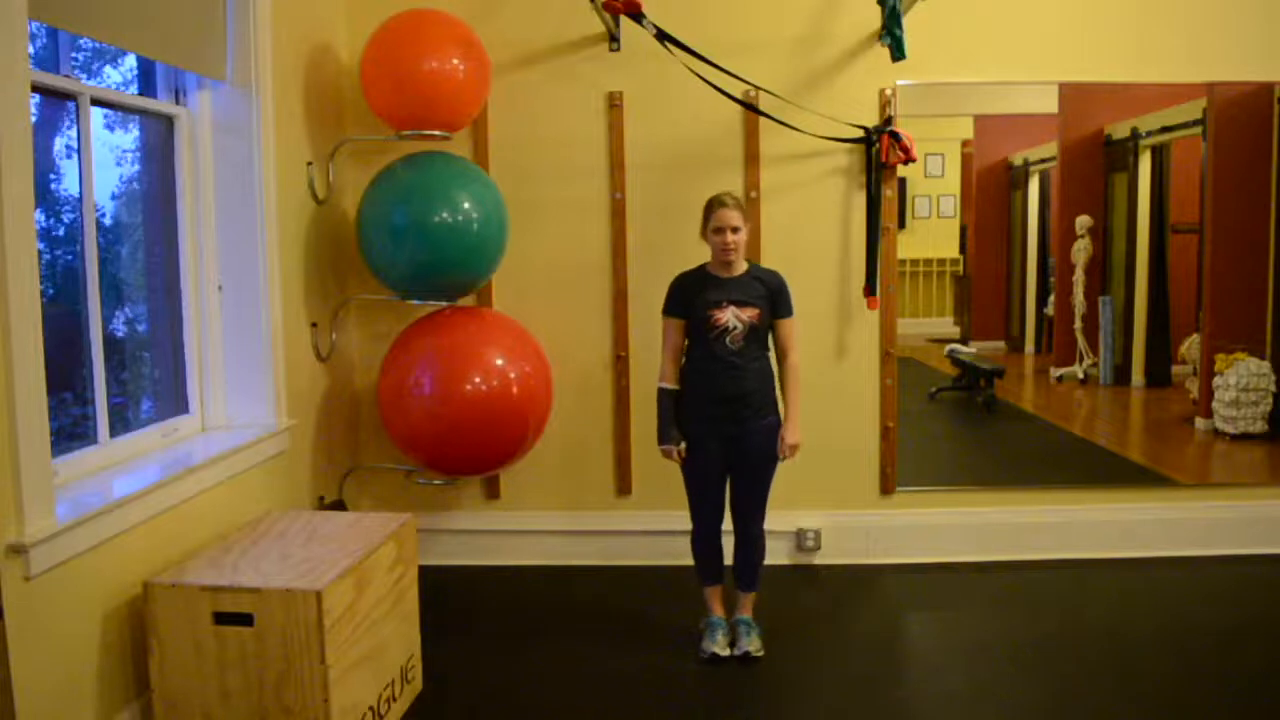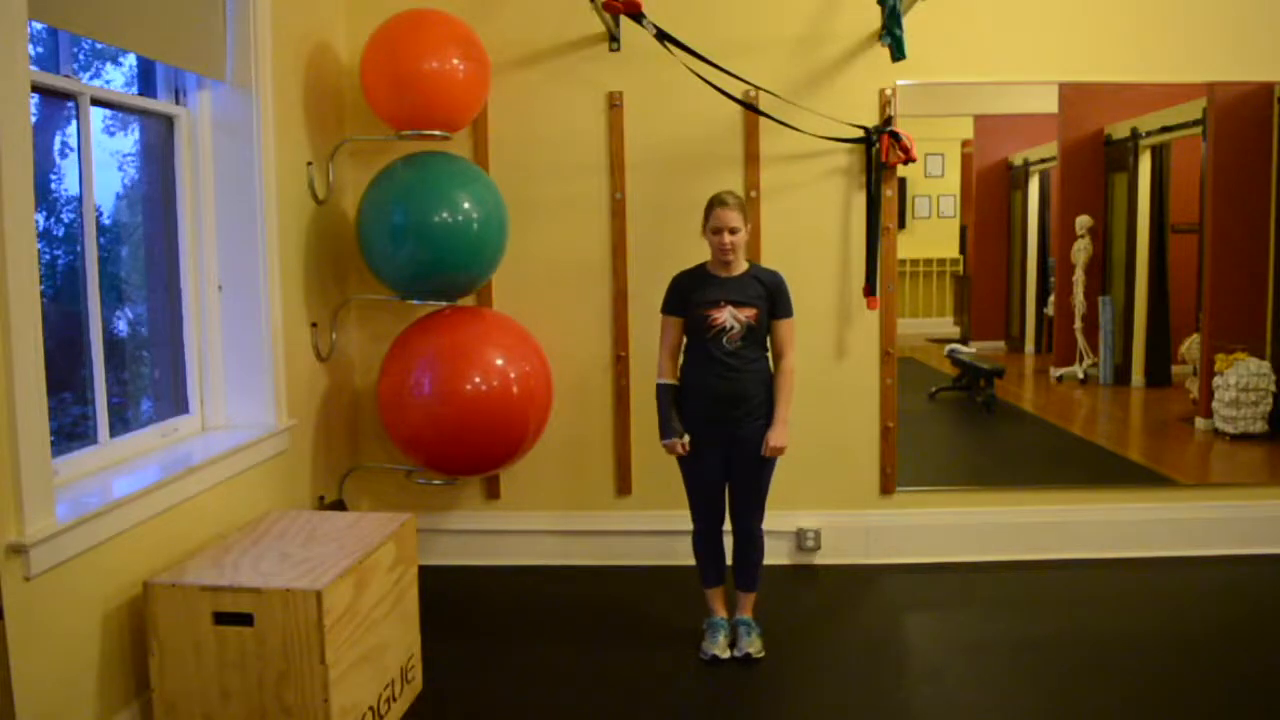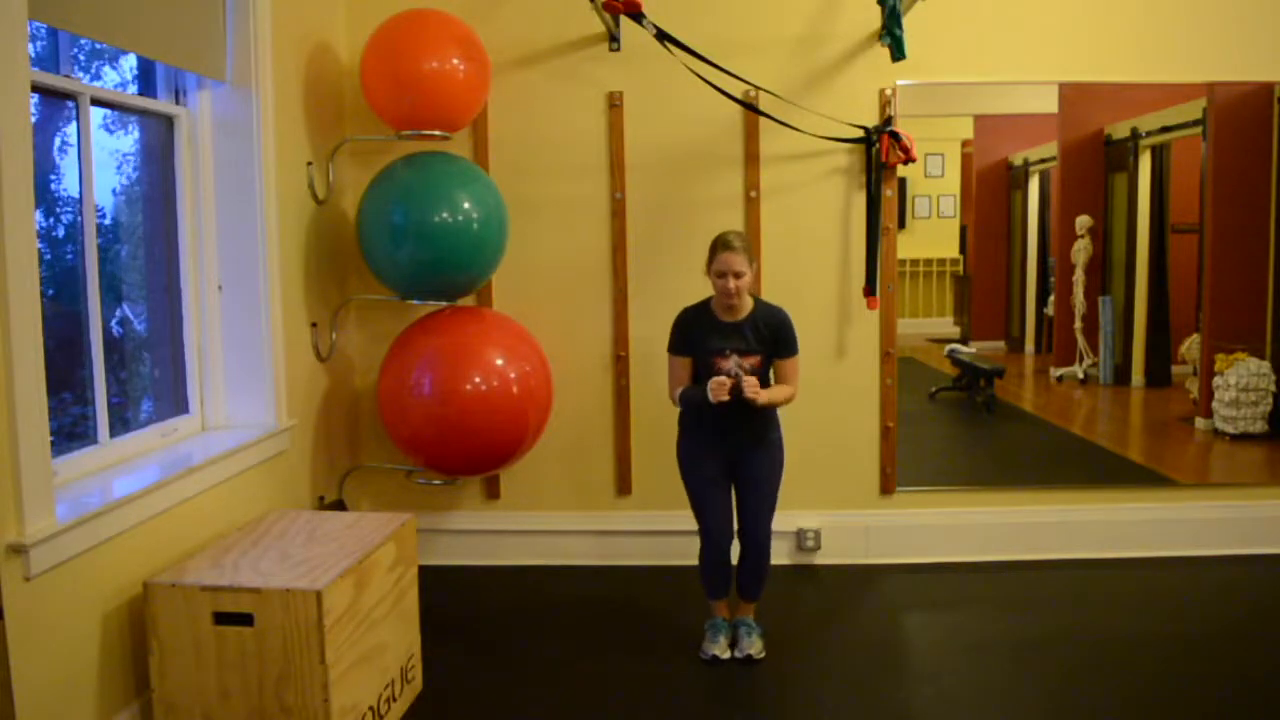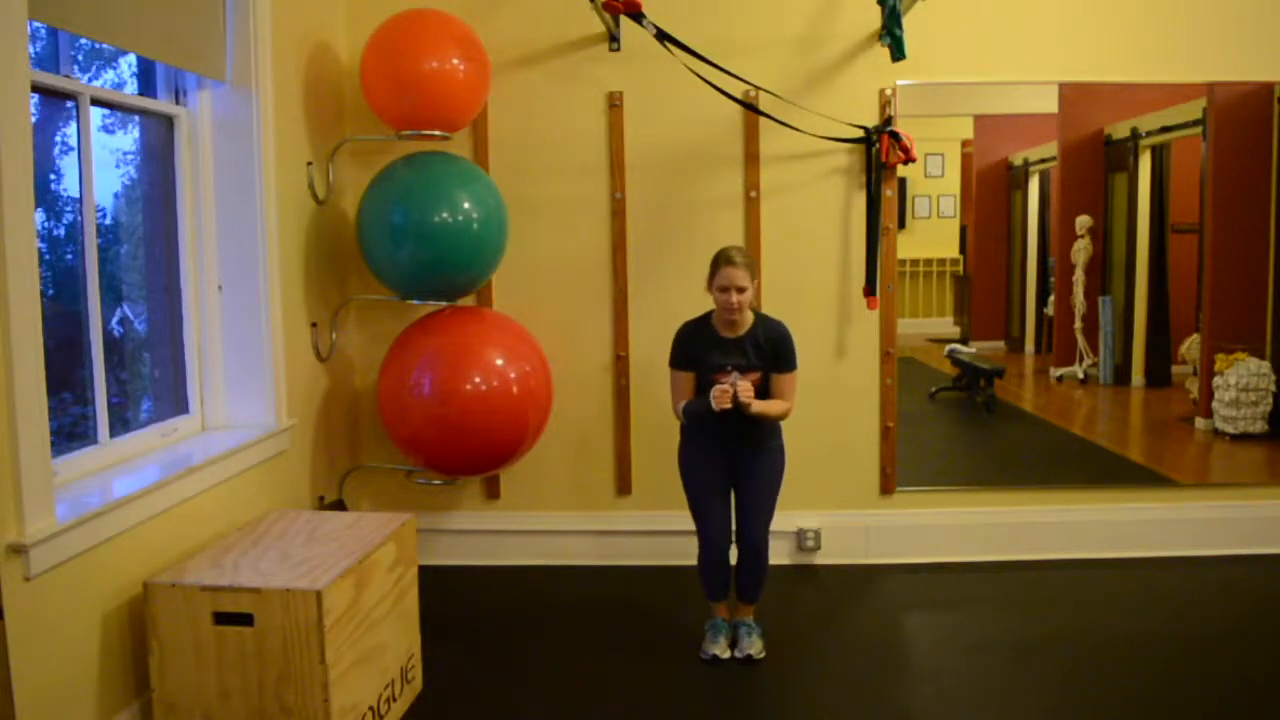
dt=0.5s
person 1, frame 1
left shoulder: (770, 284)
right shoulder: (686, 287)
left elbow: (787, 356)
right elbow: (670, 360)
left wrist: (791, 420)
right wrist: (667, 427)
left hip: (757, 421)
right hip: (701, 423)
left knee: (749, 521)
right knee: (706, 520)
left ankle: (746, 616)
right ankle: (715, 616)
person 1, frame 2
left shoulder: (769, 284)
right shoulder: (685, 285)
left elbow: (784, 358)
right elbow: (668, 359)
left wrist: (780, 424)
right wrist: (669, 423)
left hip: (753, 423)
right hip: (700, 424)
left knee: (748, 522)
right knee: (707, 521)
left ankle: (746, 617)
right ankle: (716, 617)
person 1, frame 3
left shoulder: (774, 320)
right shoulder: (690, 322)
left elbow: (788, 386)
right elbow: (677, 390)
left wrist: (762, 395)
right wrist: (703, 394)
left hip: (758, 439)
right hip: (702, 440)
left knee: (757, 535)
right knee: (716, 536)
left ankle: (747, 618)
right ankle: (718, 619)
person 1, frame 4
left shoulder: (775, 335)
right shoulder: (690, 336)
left elbow: (785, 404)
right elbow: (681, 406)
left wrist: (752, 404)
right wrist: (708, 404)
left hip: (760, 448)
right hip: (704, 448)
left knee: (753, 539)
right knee: (714, 540)
left ankle: (746, 619)
right ankle: (719, 619)
